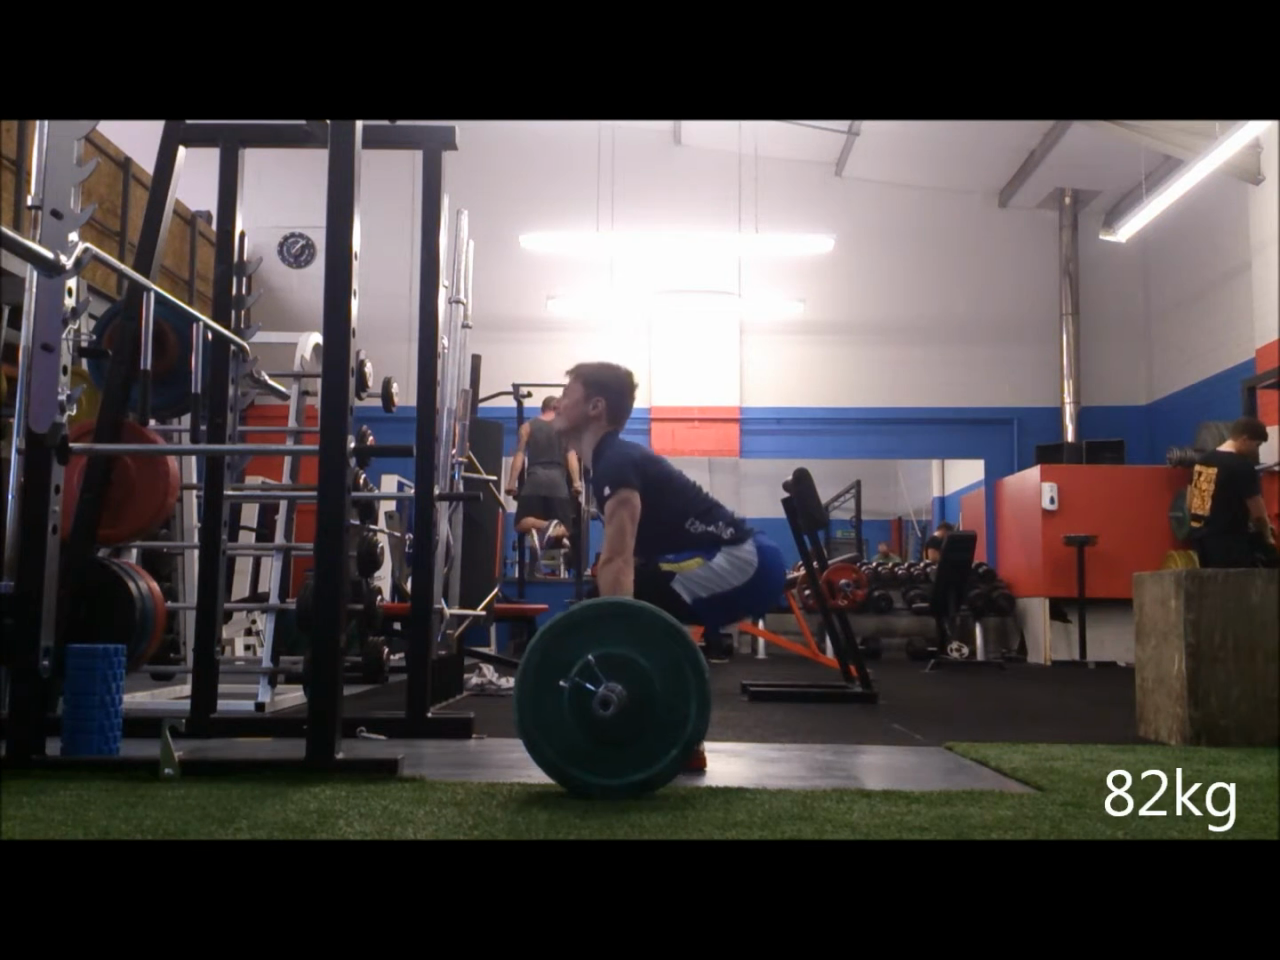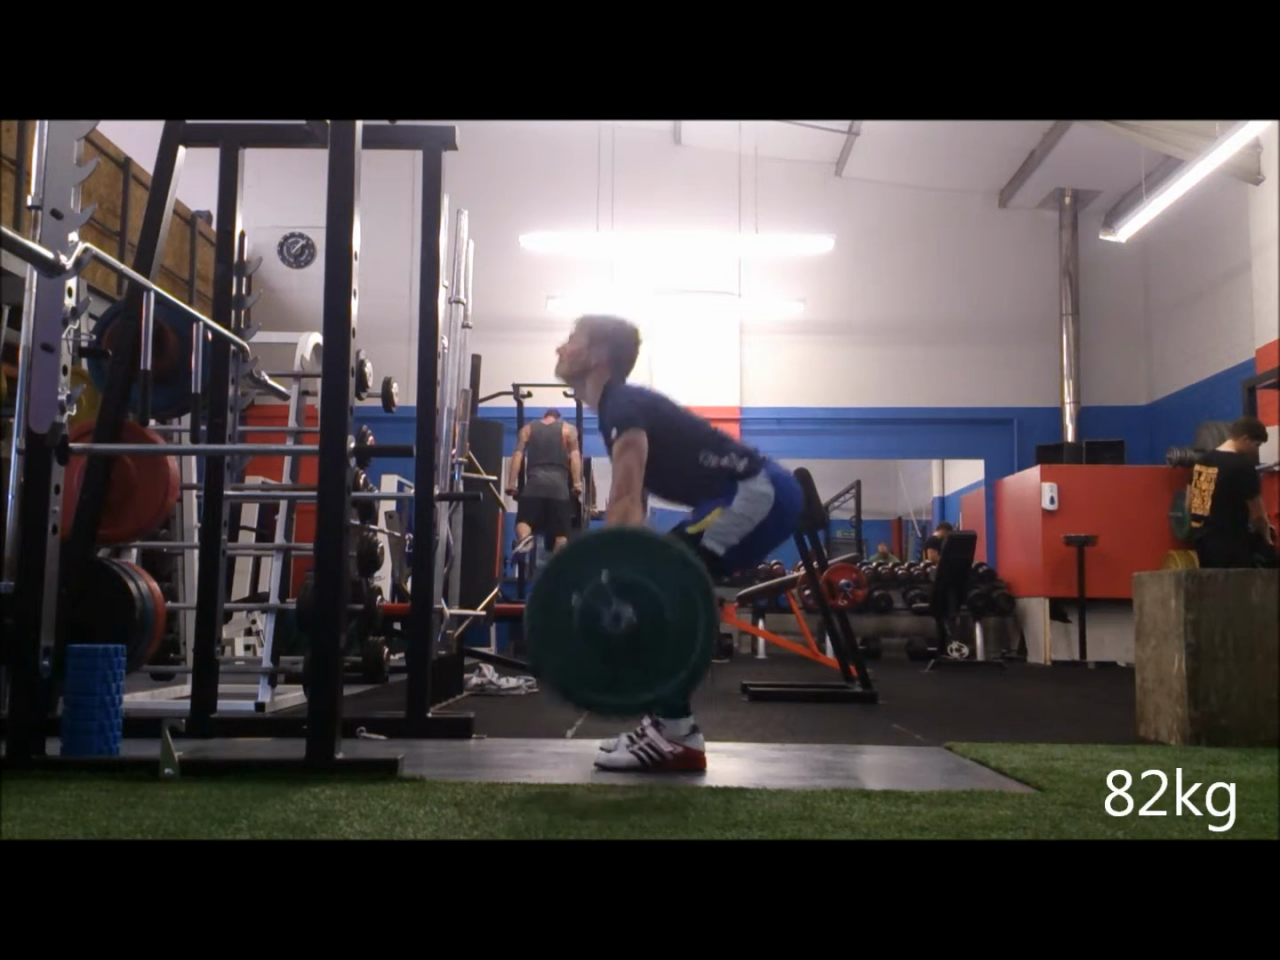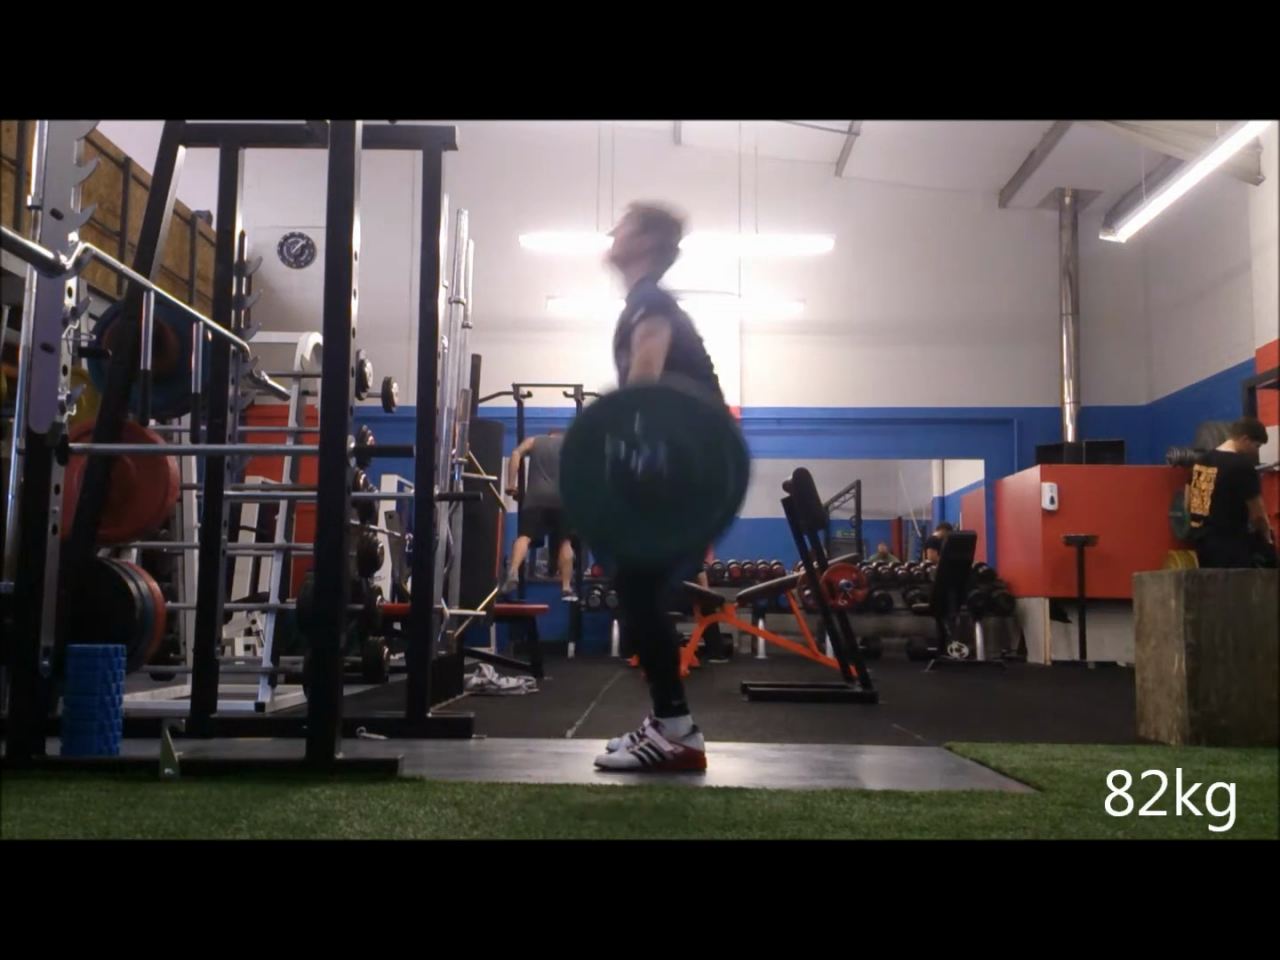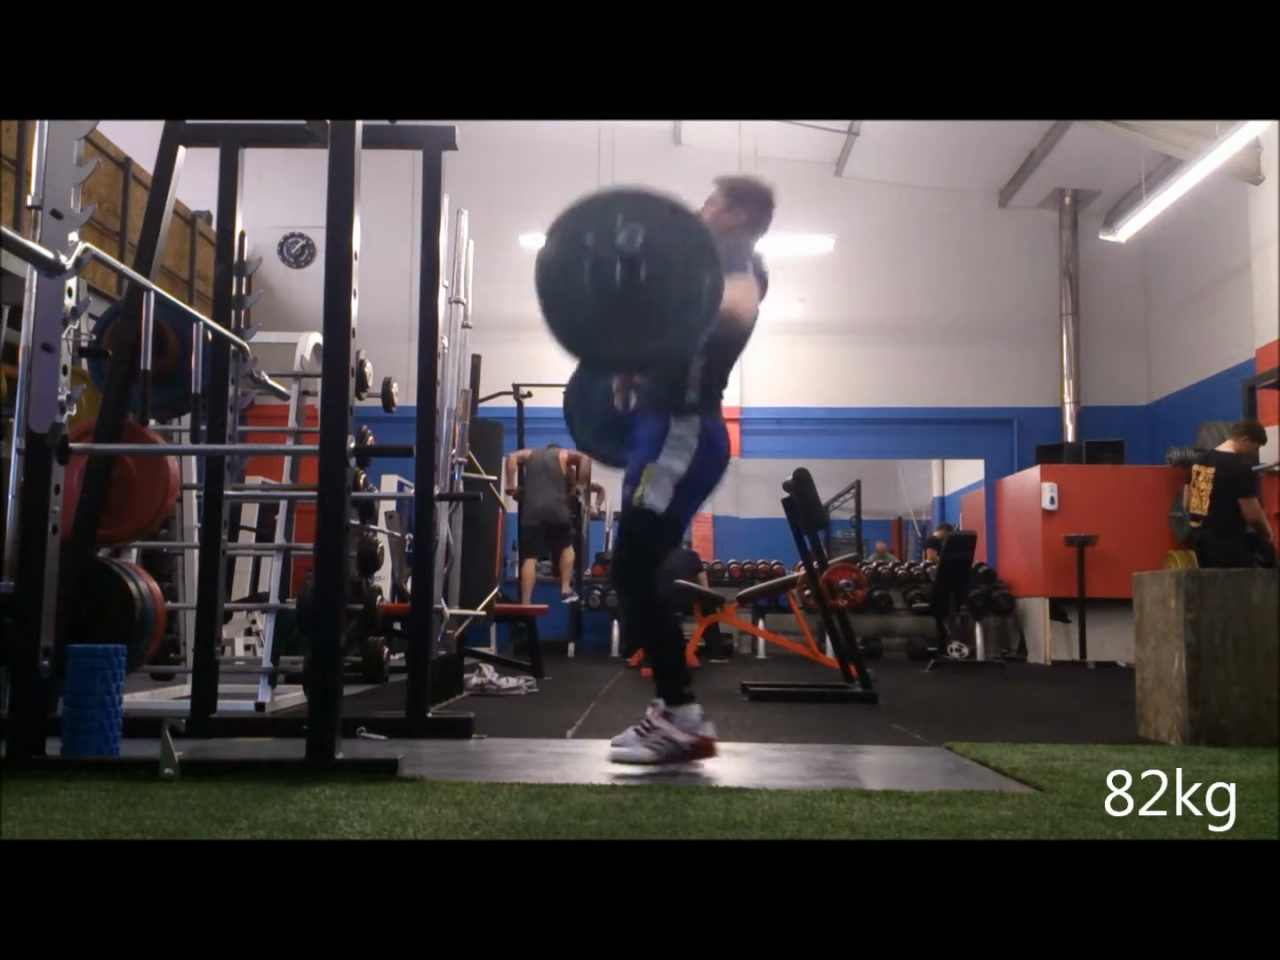
dt=0.3s
person 1, frame 1
left shoulder: (615, 464)
right shoulder: (617, 460)
left elbow: (616, 563)
right elbow: (623, 560)
left hip: (745, 562)
right hip: (745, 561)
person 1, frame 2
left shoulder: (624, 405)
right shoulder: (620, 404)
left elbow: (625, 503)
right elbow: (629, 499)
left hip: (757, 493)
right hip: (753, 493)
left ankle: (676, 738)
right ankle: (671, 723)
person 1, frame 3
left shoulder: (649, 301)
right shoulder: (648, 303)
left elbow: (644, 384)
right elbow: (643, 388)
left knee: (639, 583)
right knee: (642, 583)
left ankle: (675, 736)
right ankle: (669, 723)
person 1, frame 4
left shoulder: (740, 266)
right shoulder: (718, 268)
left elbow: (736, 313)
right wrist: (635, 381)
left hip: (684, 434)
right hip: (665, 431)
left knee: (634, 571)
right knee: (637, 568)
left ankle: (686, 723)
right ankle: (671, 711)
